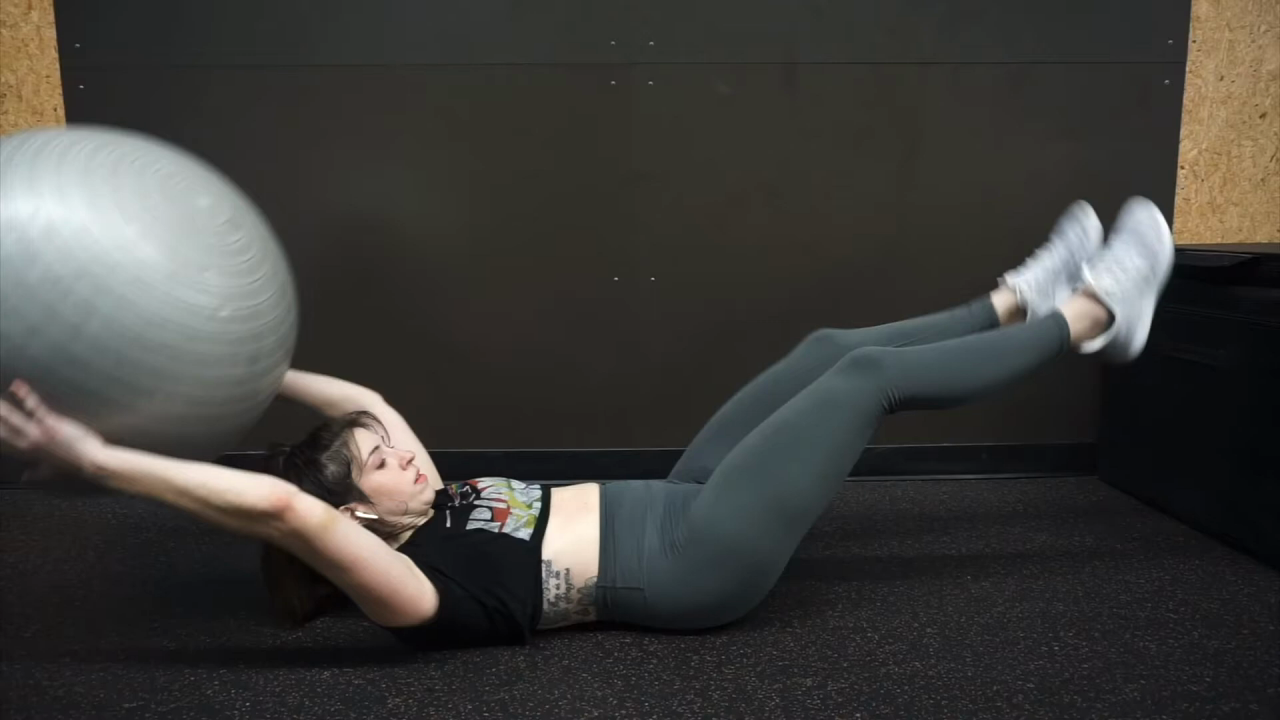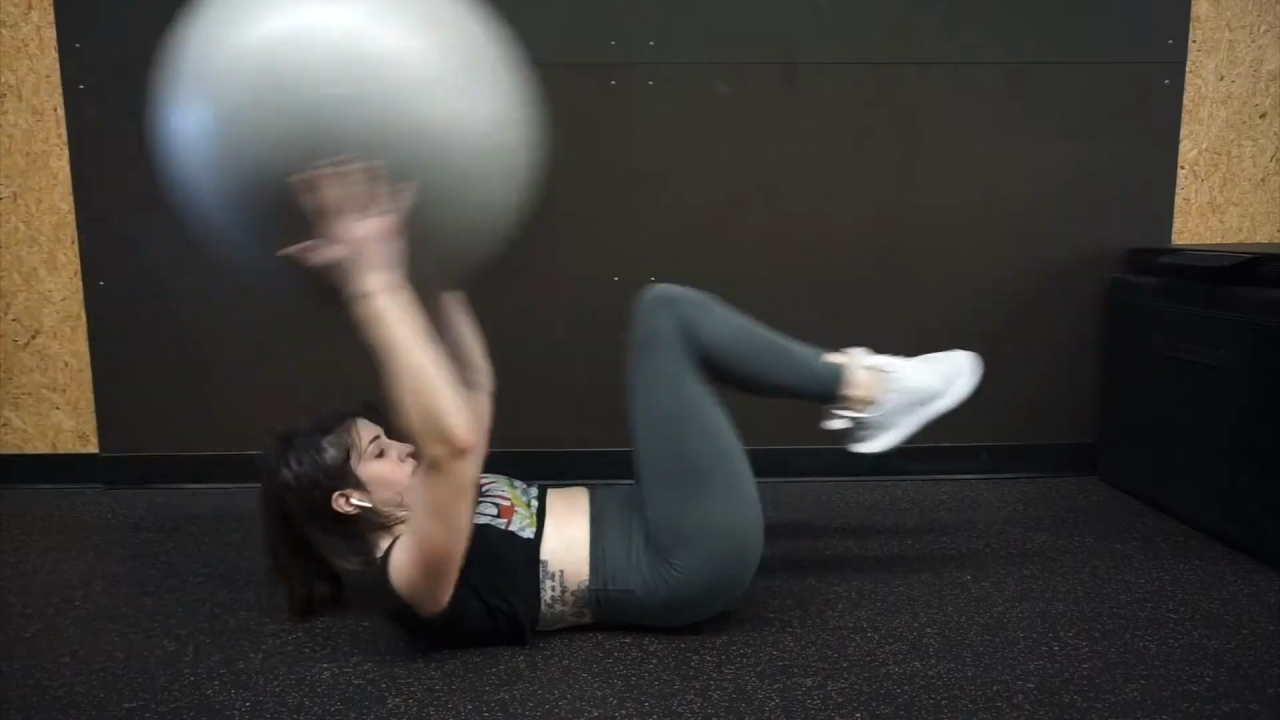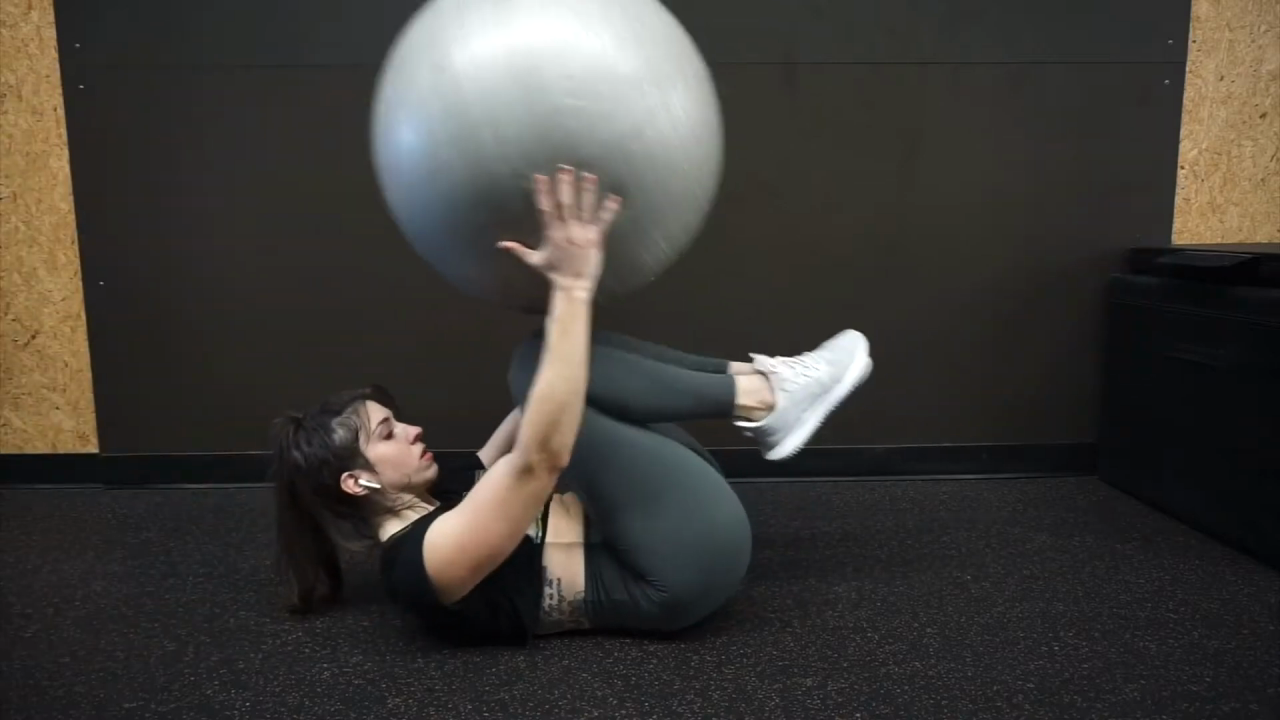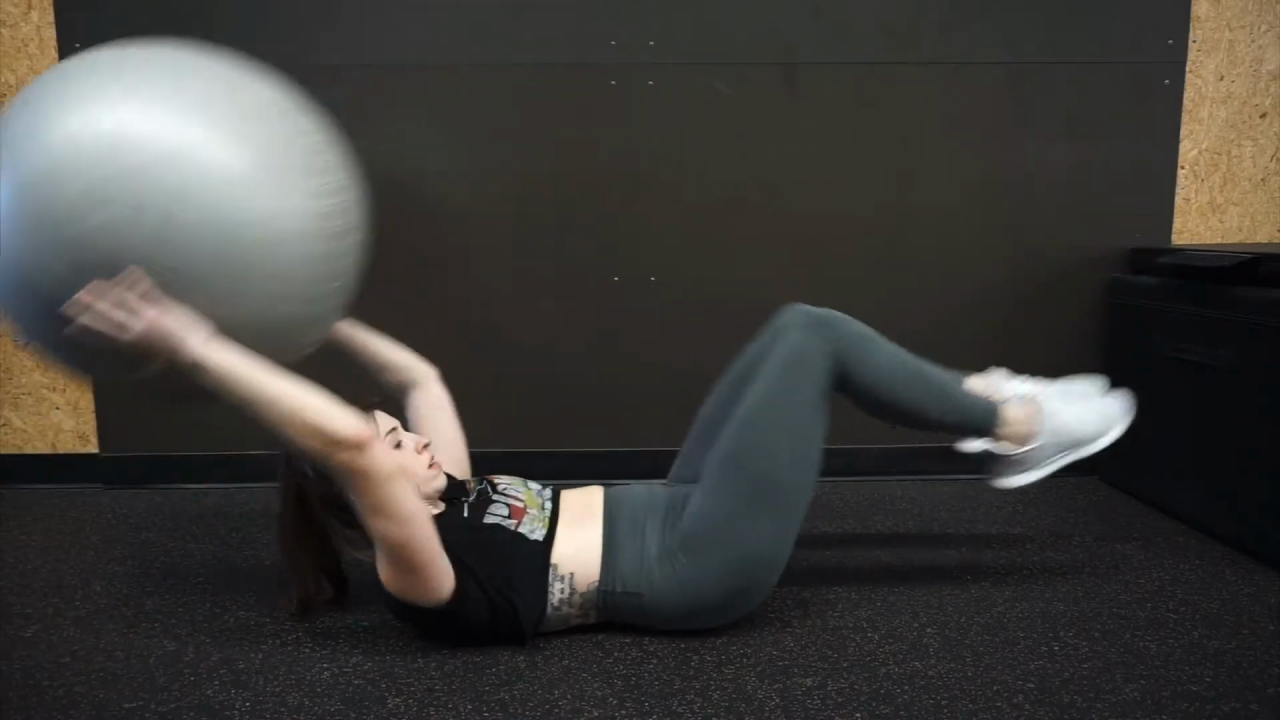
dt=0.5s
person 1, frame 1
left shoulder: (429, 514)
right shoulder: (413, 592)
left elbow: (367, 400)
right elbow: (281, 506)
right wrist: (99, 456)
left hip: (676, 511)
right hip: (699, 561)
left knee: (832, 351)
right knee: (863, 373)
left ankle: (1032, 299)
right ankle: (1097, 317)
person 1, frame 2
left shoulder: (429, 521)
right shoulder: (418, 582)
left elbow: (475, 384)
right elbow: (445, 442)
left wrist: (416, 277)
right wrist: (374, 283)
left hip: (680, 529)
right hip: (693, 566)
left knee: (665, 319)
right knee: (660, 311)
left ankle: (856, 376)
right ankle: (863, 391)
person 1, frame 3
left shoulder: (436, 501)
right shoulder: (430, 559)
left elbow: (540, 408)
right elbow: (545, 449)
left wrist: (563, 278)
right wrist: (573, 284)
left hip: (679, 537)
right hip: (687, 560)
left knee: (552, 362)
right knee: (549, 363)
left ankle: (761, 386)
right ankle: (762, 397)
person 1, frame 4
left shoulder: (448, 506)
right shoulder: (421, 578)
left elbow: (421, 379)
right elbow: (348, 441)
right wrist: (195, 343)
left hip: (676, 520)
right hip: (702, 568)
left knee: (799, 329)
right knee: (811, 336)
left ankle: (984, 401)
right ankle: (1015, 424)
